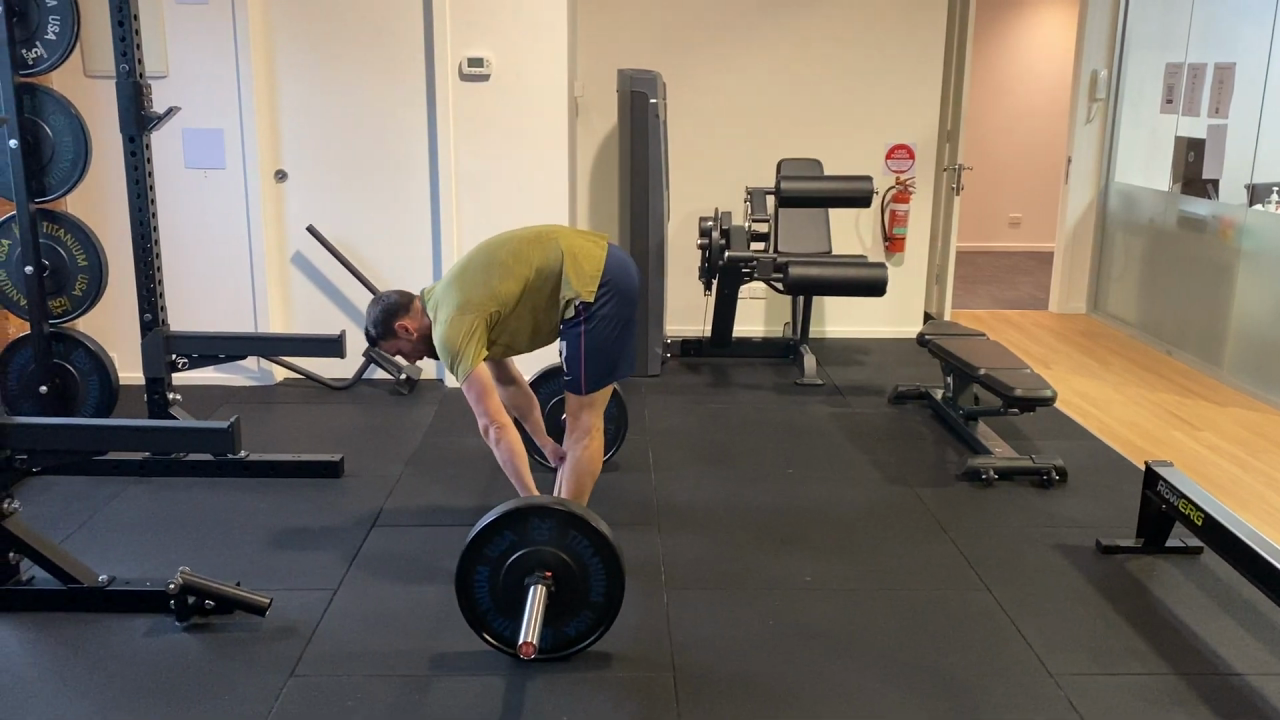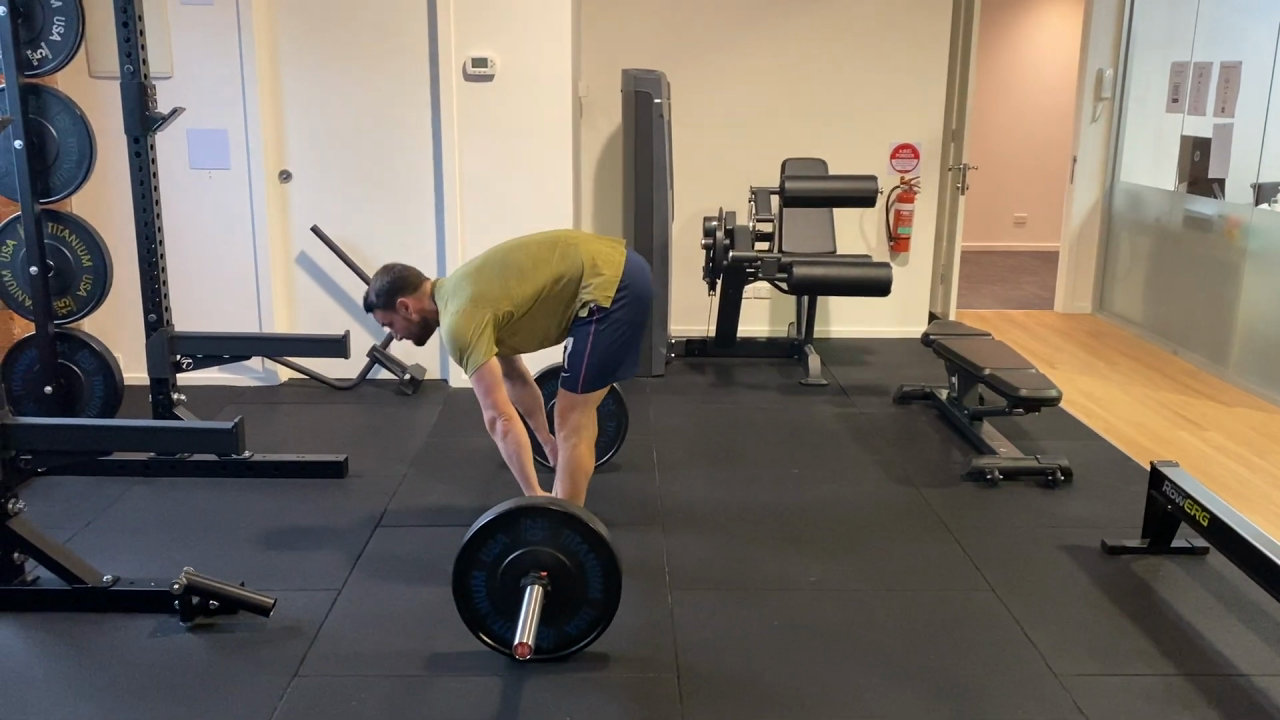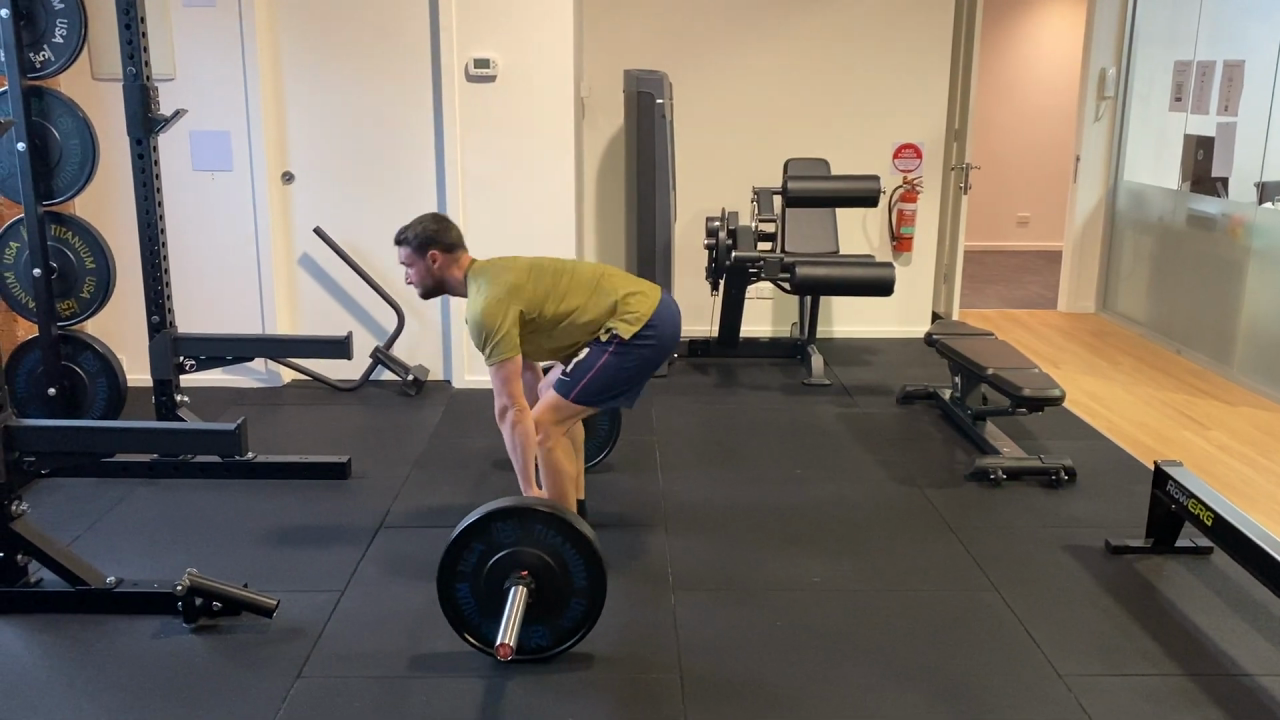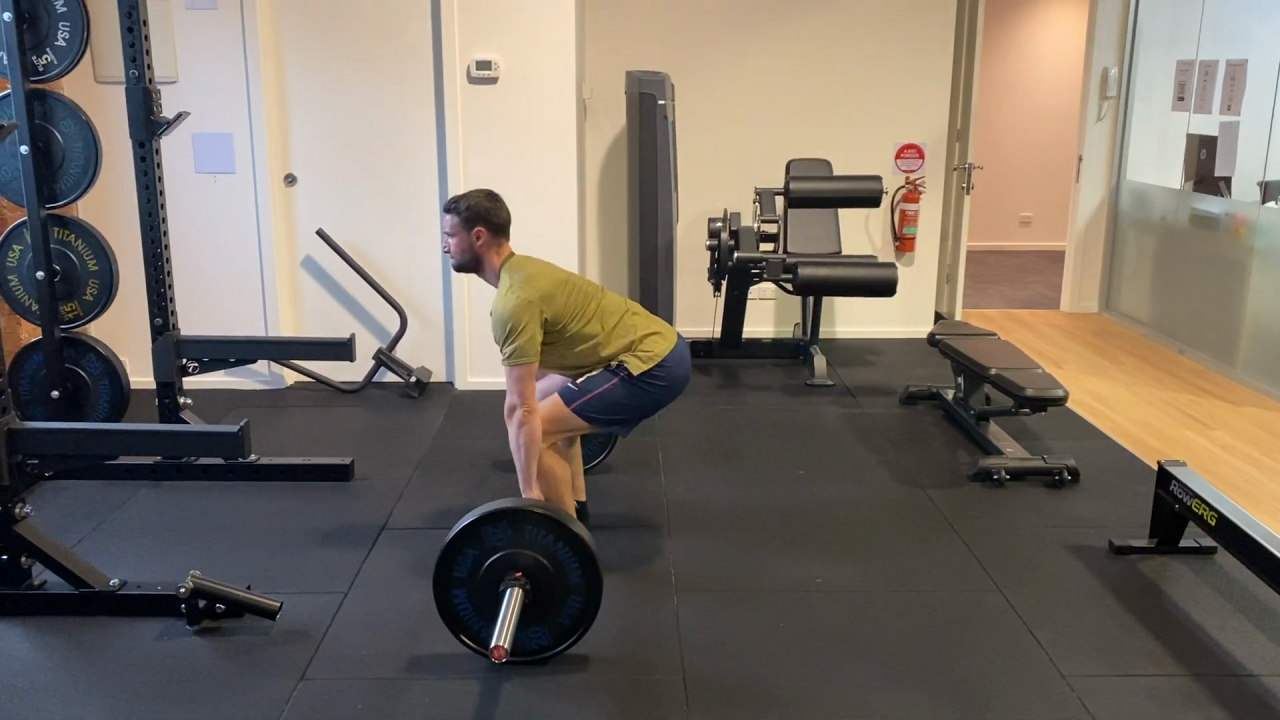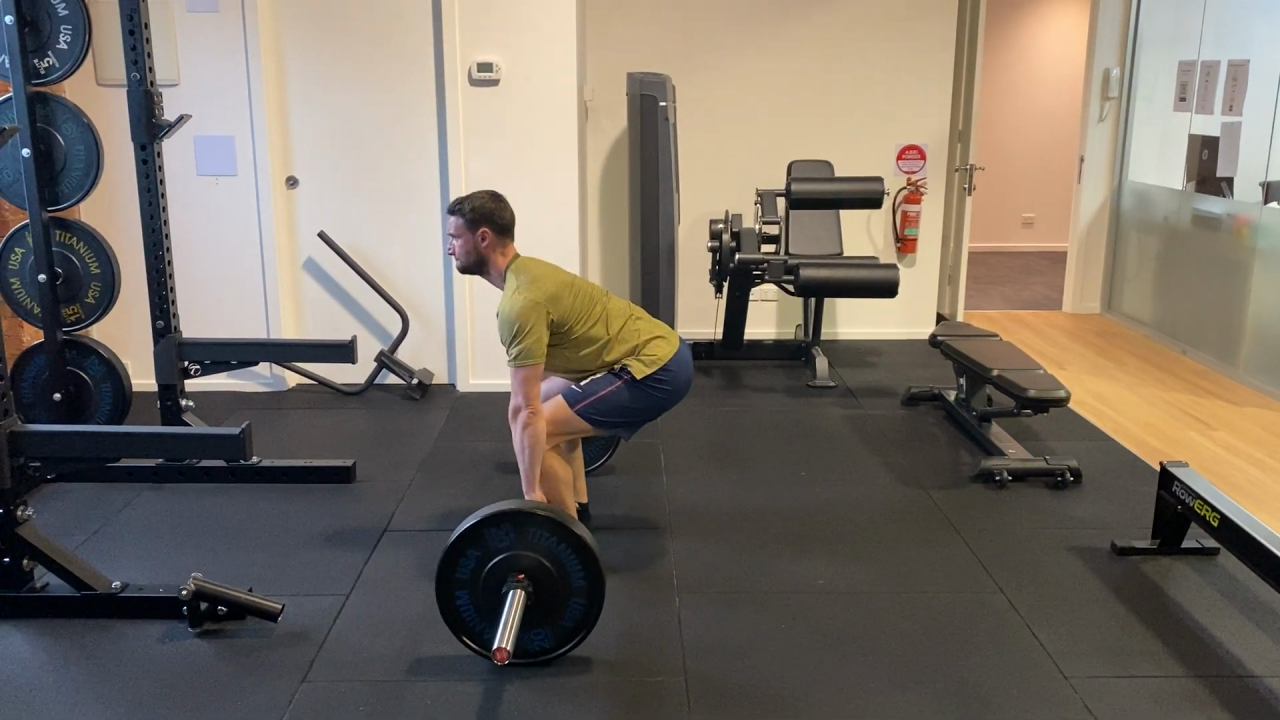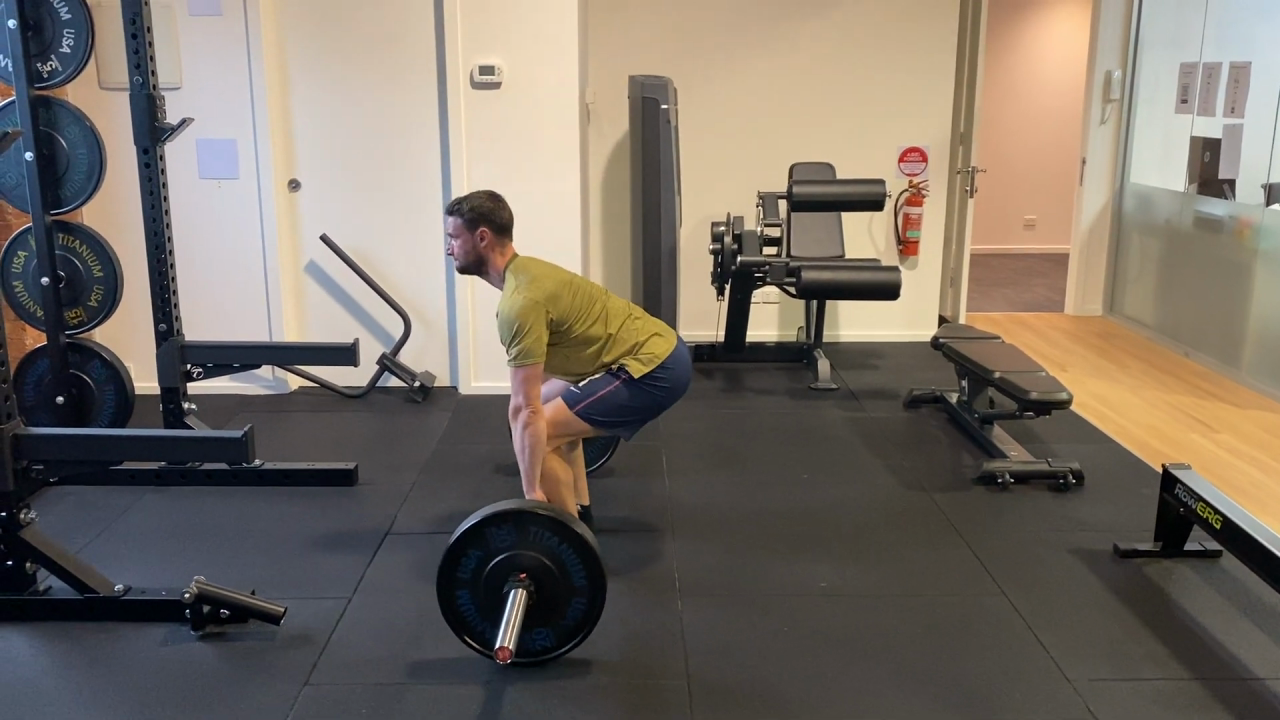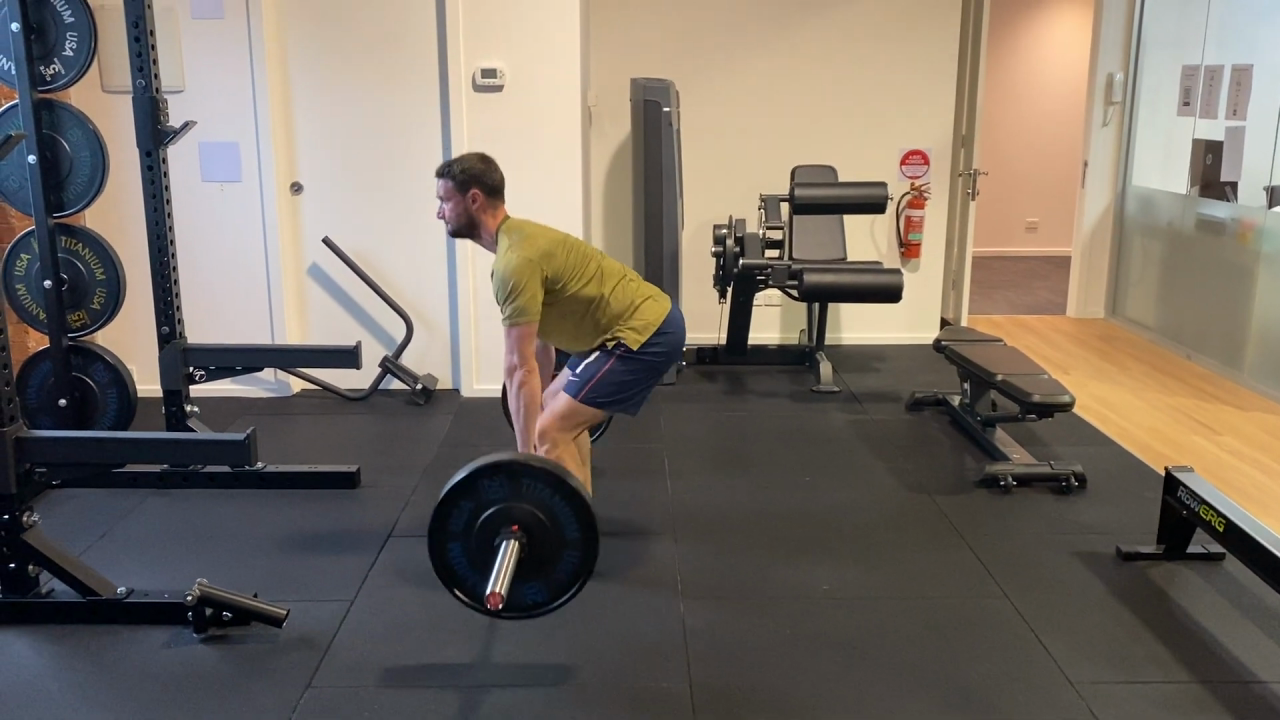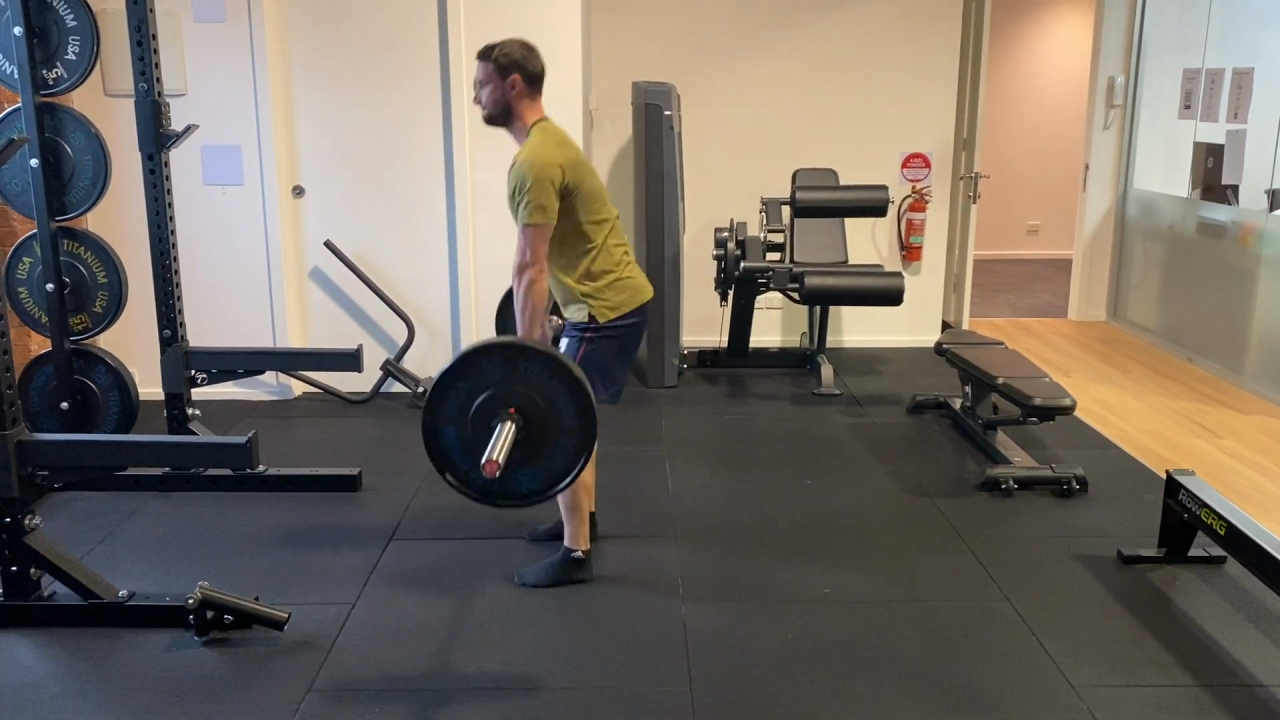
dt=0.3s
person 1, frame 1
left shoulder: (451, 329)
right shoulder: (449, 304)
left elbow: (493, 424)
right elbow: (508, 383)
left wrist: (532, 499)
right wrist: (545, 443)
left hip: (594, 279)
right hip: (603, 264)
left knee: (582, 418)
right knee: (580, 412)
person 1, frame 2
left shoulder: (459, 321)
right shoulder: (460, 297)
left elbow: (499, 418)
right elbow: (515, 378)
left wrist: (535, 497)
right wrist: (547, 440)
left hip: (609, 283)
left knee: (572, 416)
right knee: (575, 412)
person 1, frame 3
left shoulder: (485, 307)
right shoulder: (490, 278)
left elbow: (509, 408)
right elbow: (525, 364)
left wrist: (529, 492)
left hip: (640, 321)
right hip: (649, 309)
left knee: (545, 424)
right knee: (554, 405)
right ankle: (573, 509)
person 1, frame 4
left shoulder: (513, 302)
right shoulder: (522, 274)
left elbow: (520, 409)
right elbow: (538, 373)
left wrist: (529, 493)
left hip: (653, 366)
right hip: (657, 348)
left knee: (537, 430)
right knee: (548, 405)
right ankle: (575, 508)
person 1, frame 5
left shoulder: (521, 303)
right shoulder: (527, 273)
left elbow: (525, 411)
left wrist: (531, 494)
left hip: (655, 371)
right hip: (658, 352)
left knee: (540, 431)
right knee: (552, 412)
right ankle: (576, 509)
person 1, frame 6
left shoulder: (520, 303)
right shoulder: (526, 274)
left elbow: (524, 410)
right elbow: (544, 363)
left wrist: (531, 494)
left hip: (653, 369)
right hip: (657, 352)
left knee: (541, 431)
right knee: (553, 412)
right ankle: (578, 511)
person 1, frame 7
left shoulder: (514, 263)
right shoulder: (522, 239)
left elbow: (520, 369)
right elbow: (540, 337)
left wrist: (526, 457)
right wrist: (548, 400)
left hip: (640, 333)
right hip: (648, 321)
left knee: (552, 429)
right knee: (560, 409)
person 1, frame 8
left shoulder: (534, 161)
right shoulder: (546, 142)
left elbow: (530, 268)
right wrist: (539, 327)
left hip: (604, 307)
right hip: (604, 300)
left ankle: (575, 555)
right ankle: (578, 516)
